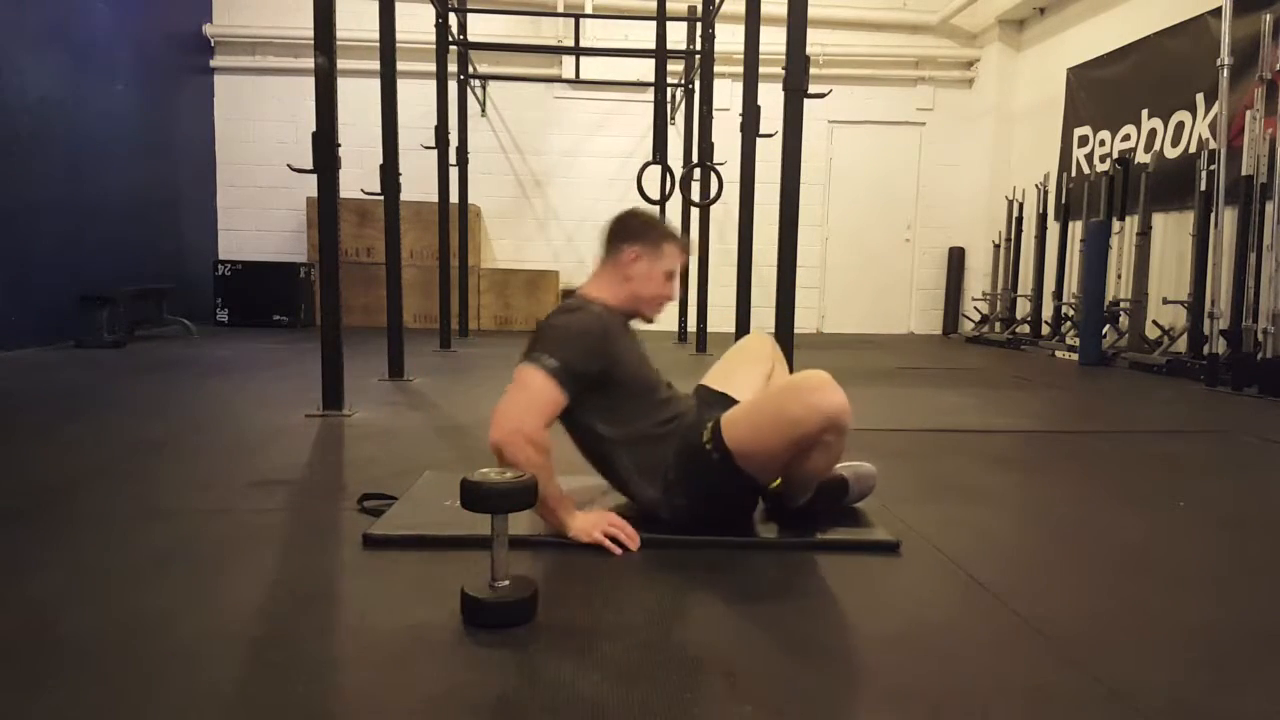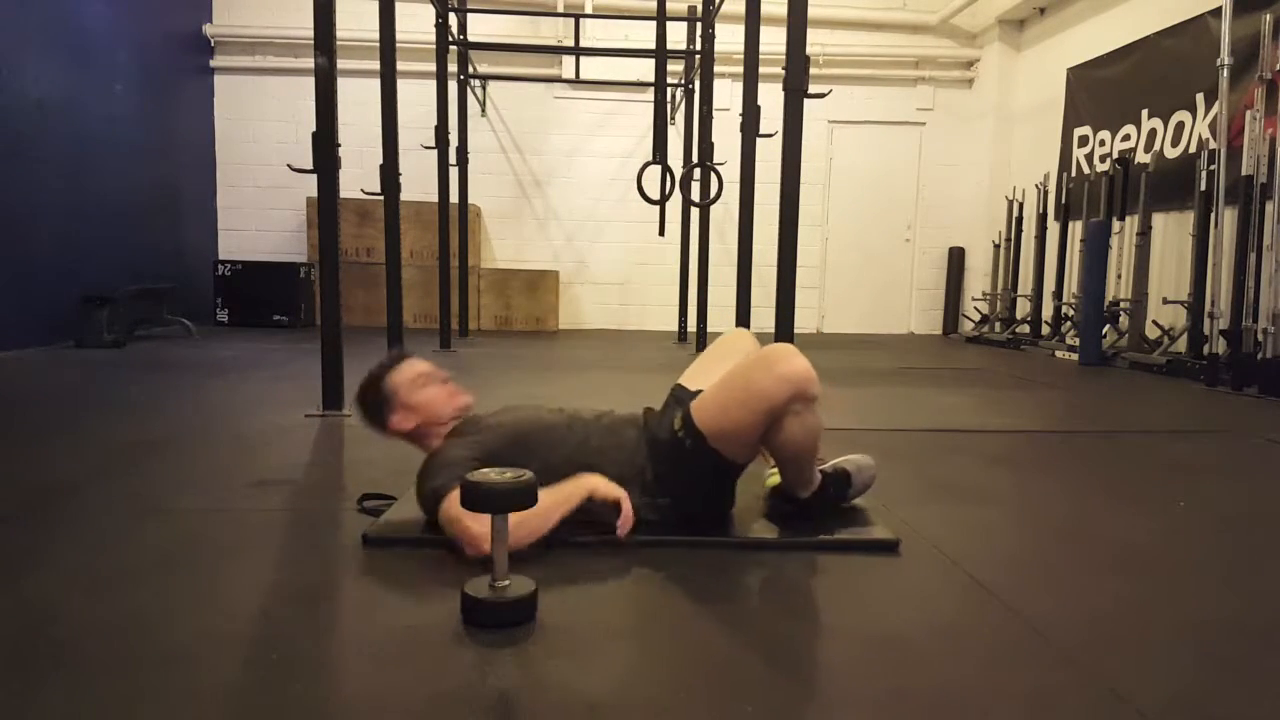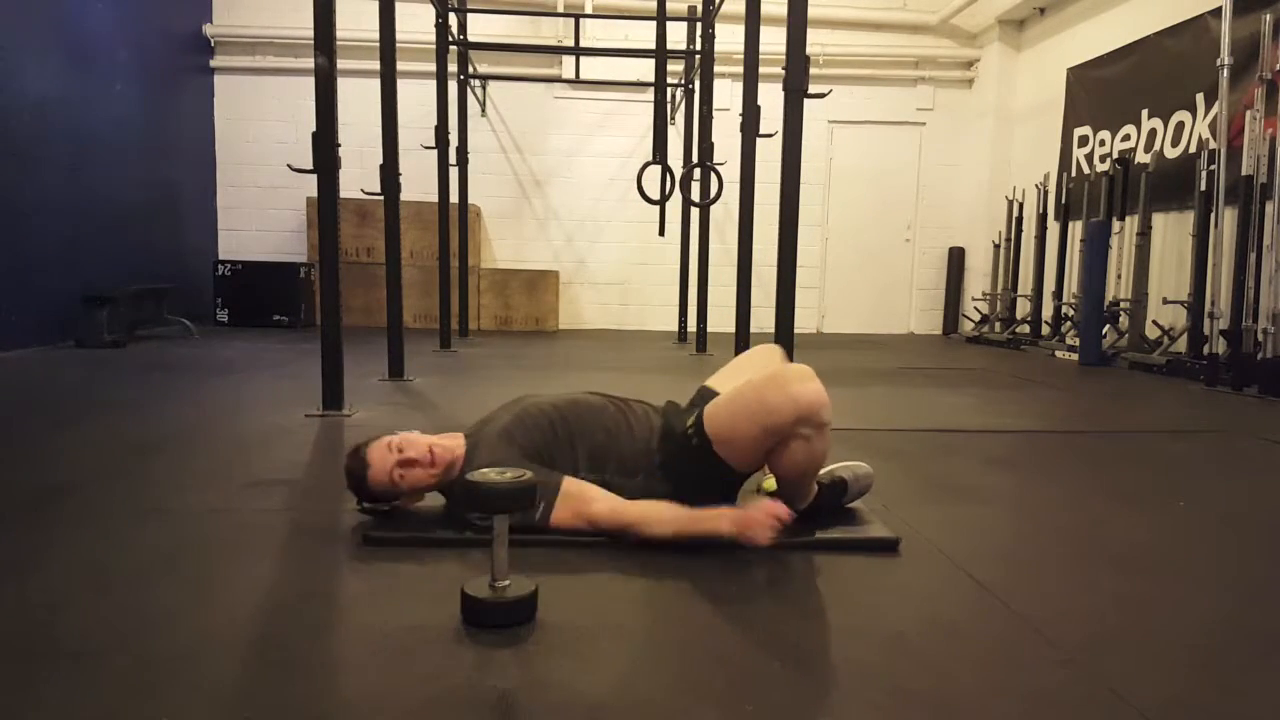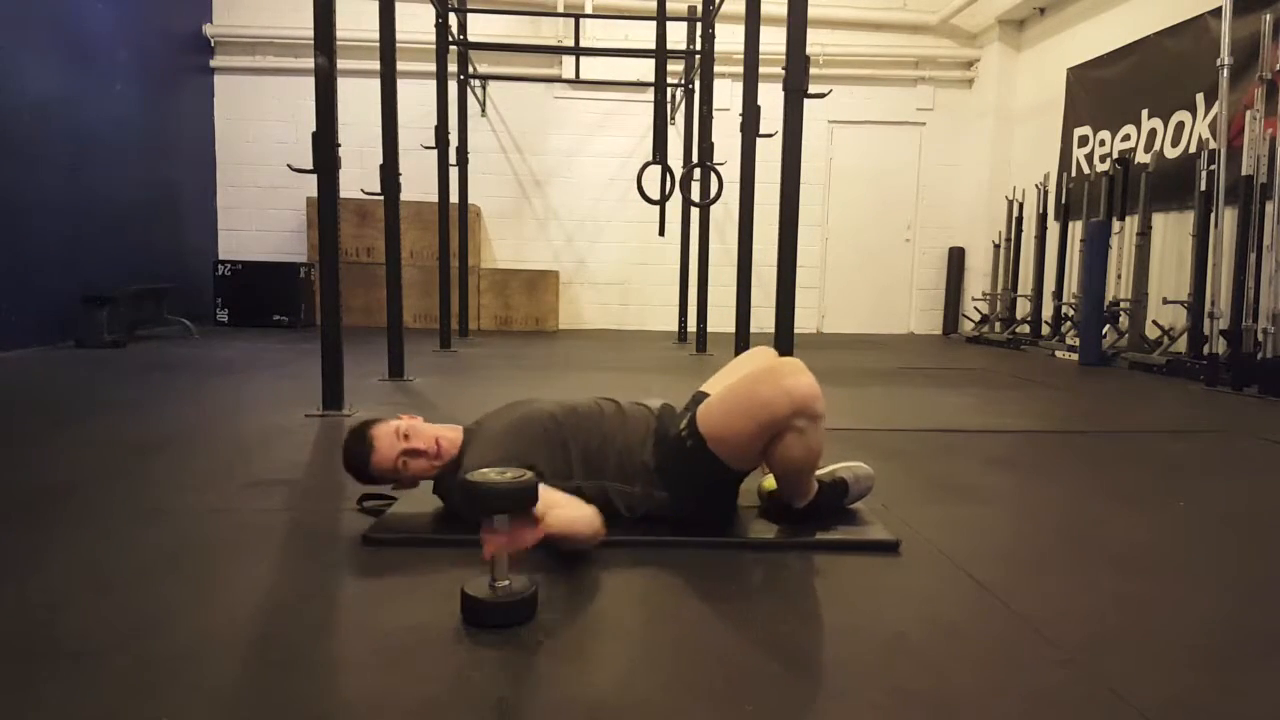
dt=0.4s
person 1, frame 1
left shoulder: (599, 319)
right shoulder: (579, 329)
right elbow: (510, 432)
right wrist: (569, 518)
right hip: (690, 486)
left knee: (761, 346)
right knee: (821, 397)
left ankle: (796, 474)
right ankle: (798, 499)
person 1, frame 2
left shoulder: (472, 432)
right shoulder: (448, 469)
right elbow: (483, 537)
right wrist: (584, 484)
left hip: (648, 437)
right hip: (666, 483)
left knee: (740, 341)
right knee: (787, 369)
left ankle: (798, 477)
right ankle: (804, 492)
person 1, frame 3
left shoulder: (483, 439)
right elbow: (609, 514)
right wrist: (726, 521)
left hip: (670, 430)
right hip: (679, 469)
left knee: (770, 356)
right knee: (800, 394)
left ankle: (792, 481)
right ankle: (803, 500)
person 1, frame 4
left shoulder: (481, 434)
right shoulder: (476, 475)
right elbow: (589, 523)
right wrist: (534, 525)
left hip: (664, 436)
right hip: (679, 479)
left knee: (766, 358)
right knee: (794, 387)
left ankle: (788, 481)
right ankle: (801, 501)
